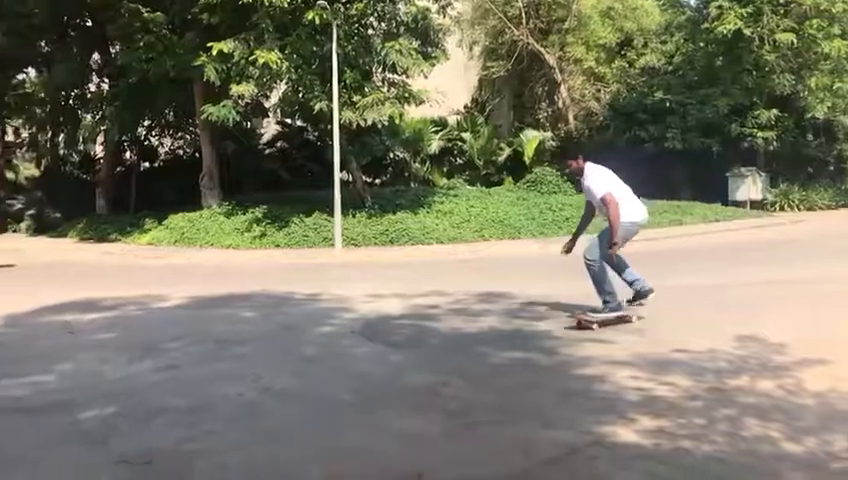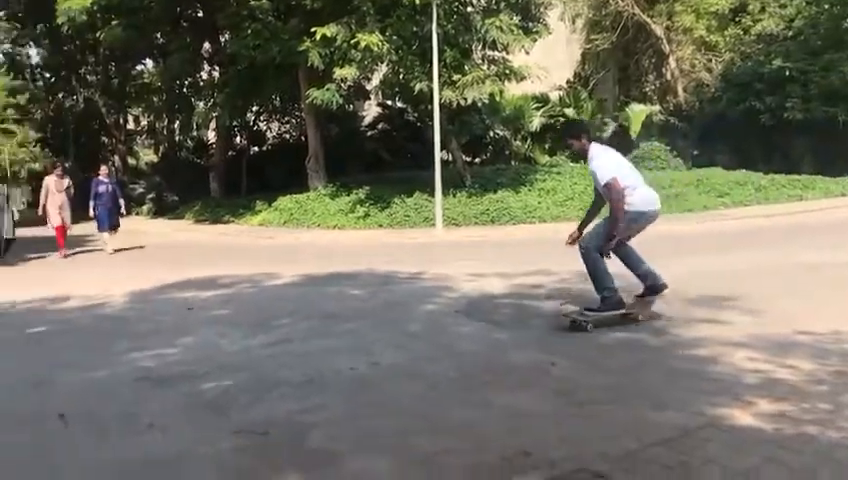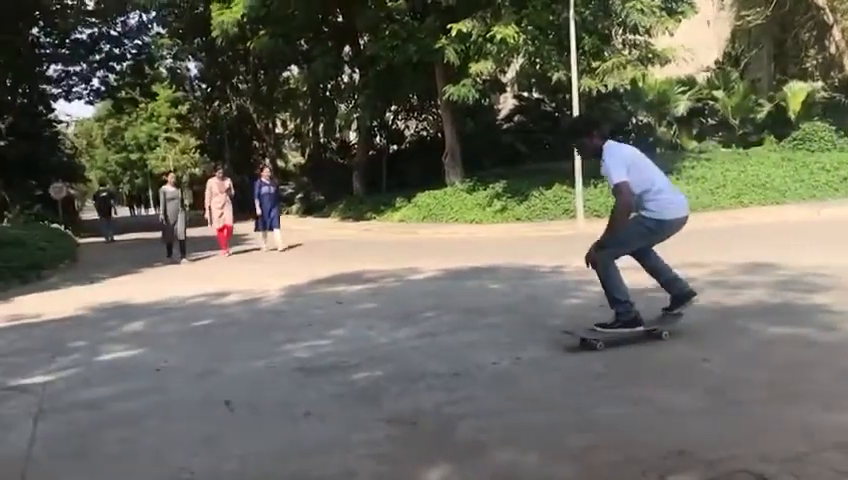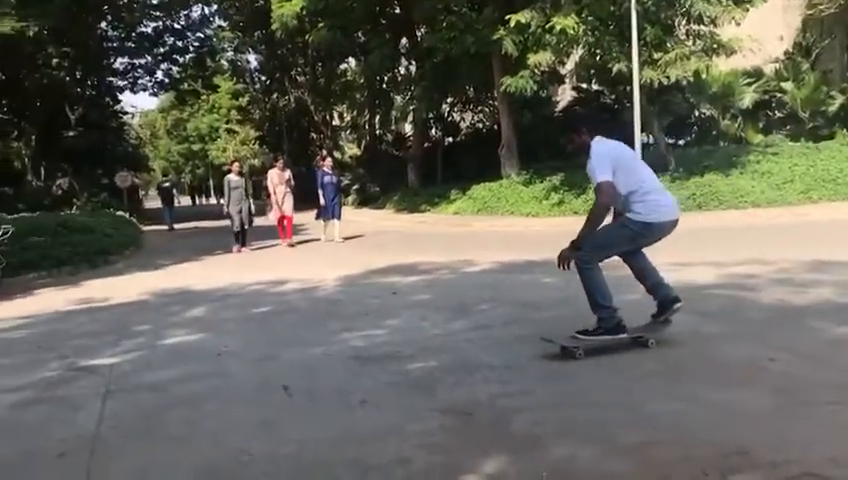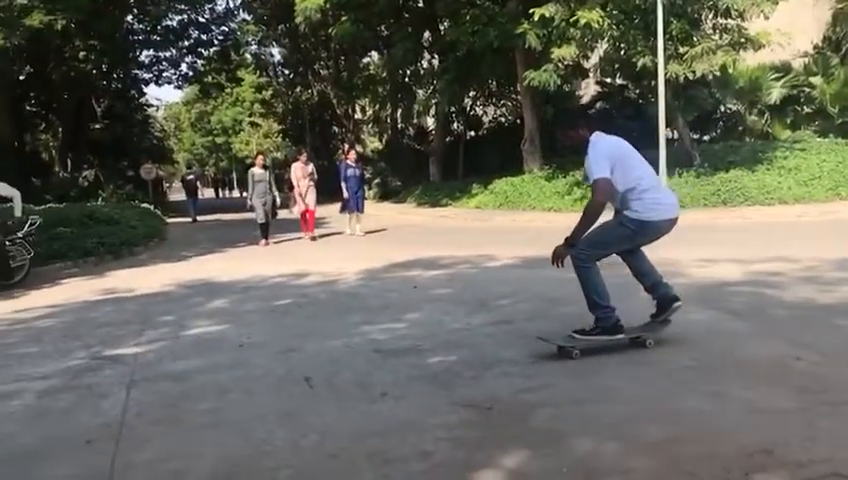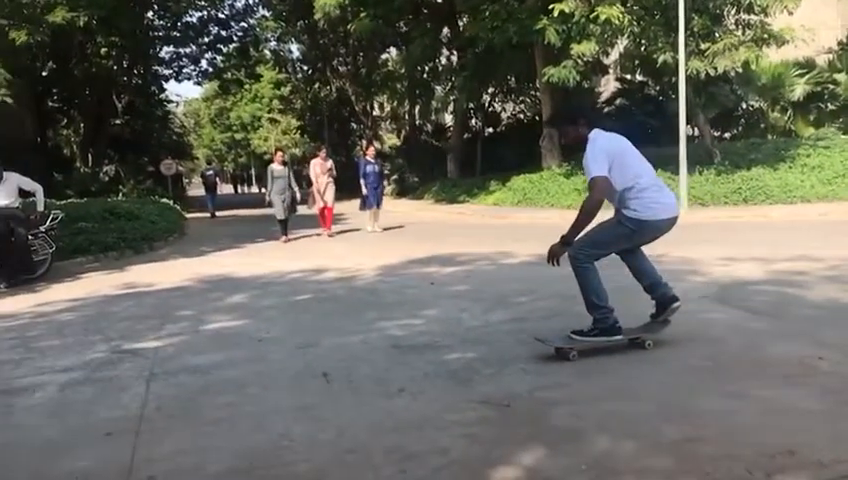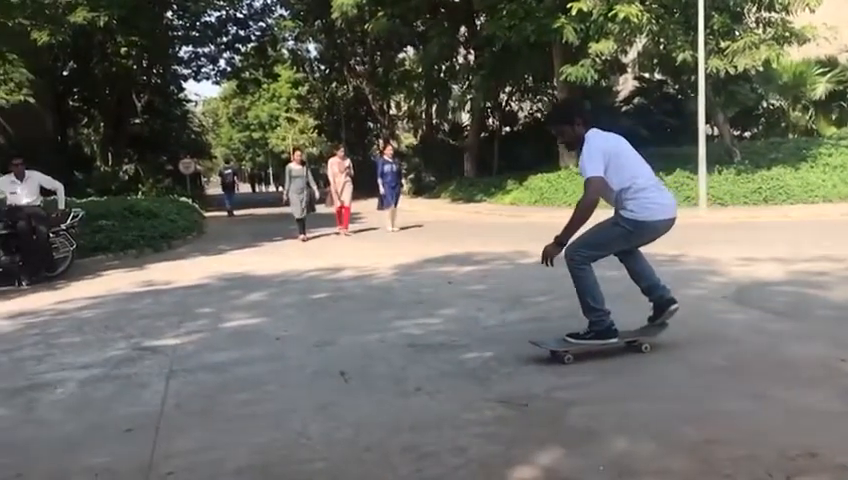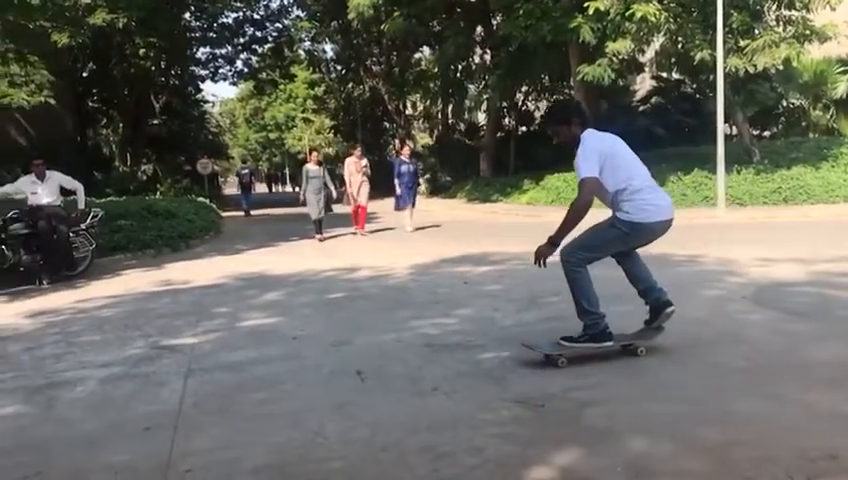
dt=0.4s
person 1, frame 1
left shoulder: (593, 177)
right shoulder: (587, 177)
left elbow: (613, 206)
right elbow: (589, 212)
left wrist: (614, 242)
right wrist: (574, 239)
left hip: (629, 218)
right hip: (634, 216)
left knee: (592, 256)
right knee: (606, 254)
left ankle: (612, 305)
right ankle: (641, 288)
person 1, frame 2
left shoulder: (598, 160)
right shoulder: (600, 155)
left elbow: (617, 195)
right elbow: (600, 200)
left wrist: (612, 235)
right wrist: (580, 229)
left hip: (637, 208)
right hip: (649, 205)
left knee: (588, 245)
right knee: (615, 243)
left ankle: (611, 300)
right ankle: (653, 283)
person 1, frame 3
left shoulder: (611, 158)
right shoulder: (620, 151)
left elbow: (624, 202)
right elbow: (627, 199)
left wrist: (601, 245)
right wrist: (606, 240)
left hip: (661, 214)
right hip: (678, 210)
left knee: (601, 255)
right knee: (635, 245)
left ankle: (627, 316)
right ankle: (680, 290)
person 1, frame 4
left shoulder: (598, 155)
right shoulder: (611, 147)
left elbow: (604, 202)
left wrist: (575, 246)
right wrist: (613, 238)
left hip: (648, 217)
right hip: (668, 213)
left knee: (584, 256)
right knee: (625, 245)
left ankle: (609, 323)
right ankle: (666, 298)
person 1, frame 5
left shoulder: (596, 151)
right shoulder: (610, 142)
left elbow: (599, 199)
left wrist: (569, 243)
right wrist: (613, 235)
left hip: (647, 215)
right hip: (668, 210)
left knee: (582, 254)
right knee: (623, 243)
left ankle: (607, 323)
right ankle: (665, 296)
person 1, frame 6
left shoulder: (595, 148)
right shoulder: (609, 139)
left elbow: (596, 197)
left wrist: (565, 241)
right wrist: (615, 229)
left hip: (646, 215)
right hip: (668, 209)
left knee: (580, 254)
right knee: (623, 242)
left ankle: (605, 324)
right ankle: (664, 296)
person 1, frame 7
left shoulder: (591, 148)
right shoulder: (608, 139)
left elbow: (591, 198)
left wrist: (559, 242)
right wrist: (616, 228)
left hip: (643, 215)
right hip: (665, 211)
left knee: (577, 255)
right knee: (622, 244)
left ankle: (601, 327)
right ankle: (662, 299)
person 1, frame 8
left shoulder: (587, 148)
right shoulder: (606, 139)
left elbow: (585, 199)
left wrist: (552, 243)
right wrist: (615, 230)
left hip: (640, 217)
right hip: (663, 212)
left knee: (572, 257)
right knee: (620, 247)
left ankle: (596, 330)
right ankle: (658, 301)
